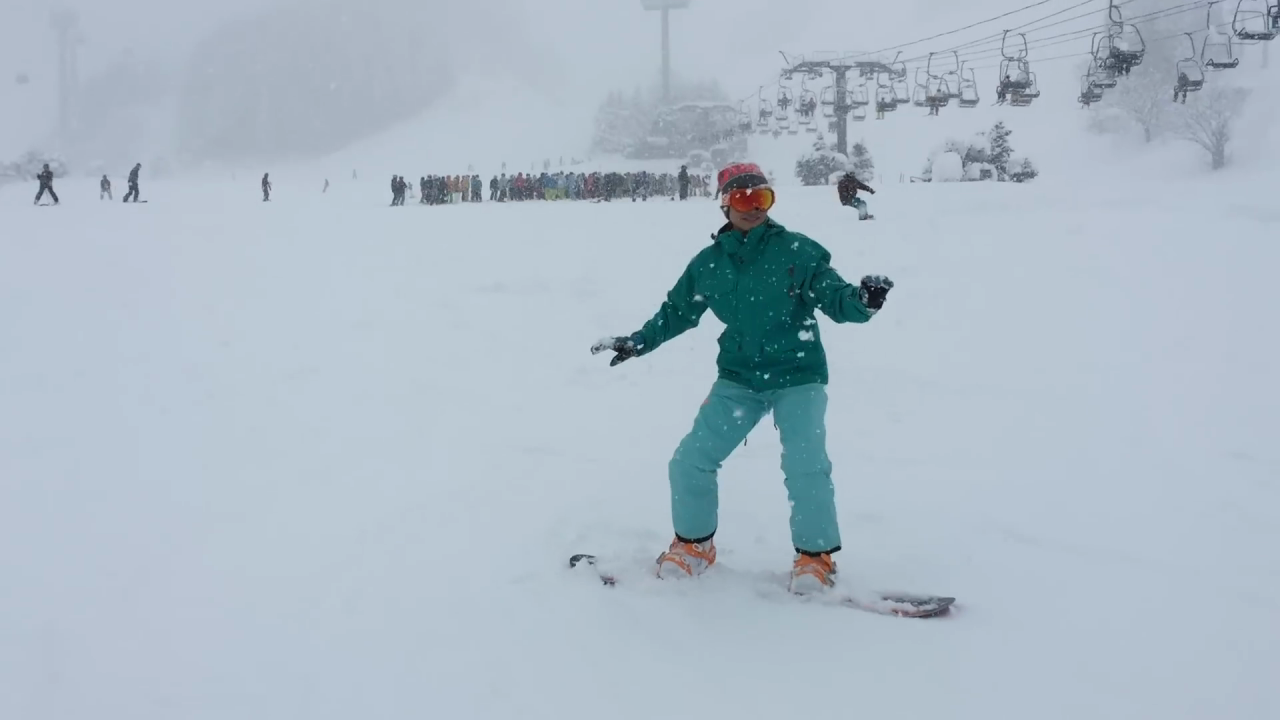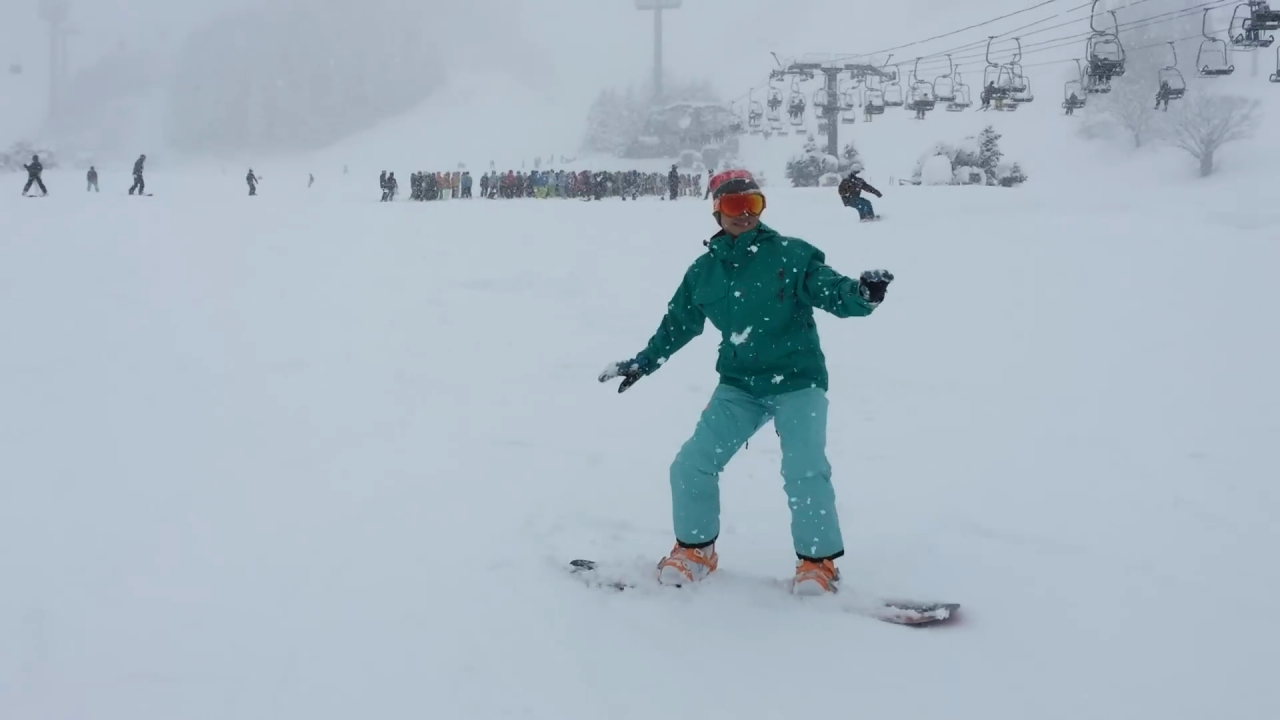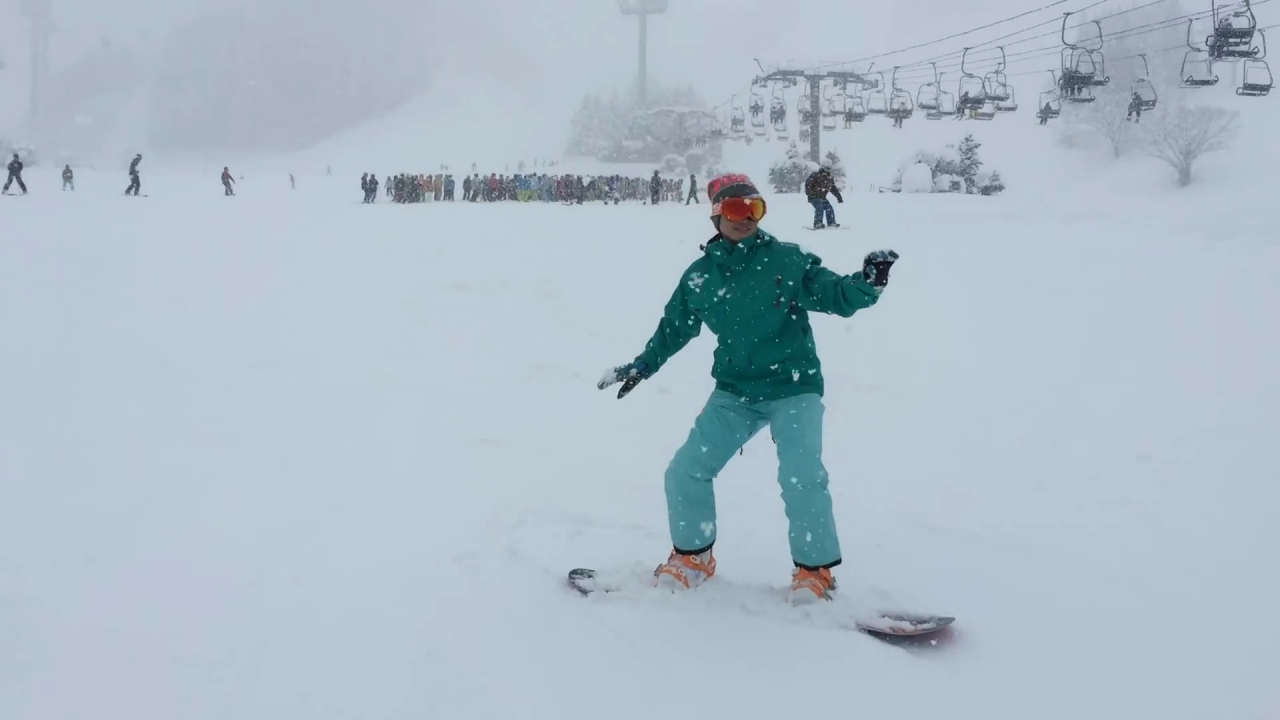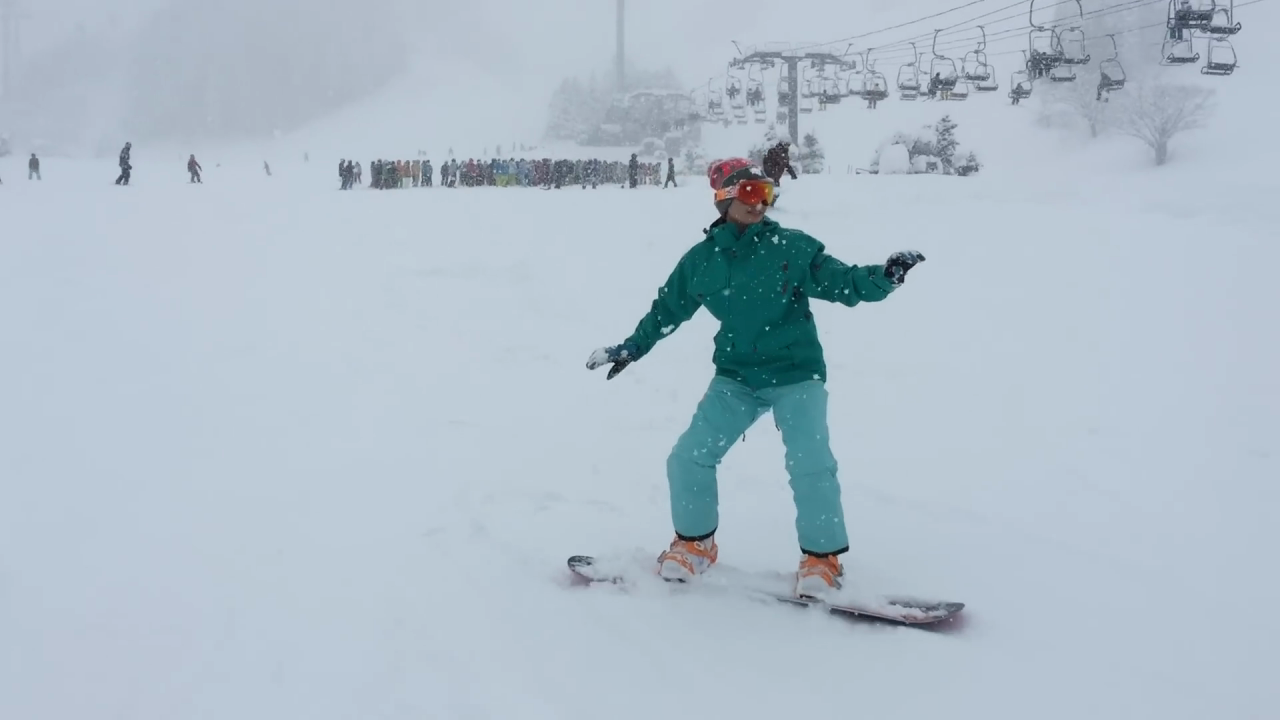
dt=0.4s
person 1, frame 1
left shoulder: (798, 251)
right shoulder: (708, 263)
left elbow: (834, 297)
right elbow: (677, 311)
left wrist: (863, 299)
right wrist: (639, 341)
left hip: (798, 376)
right hip: (738, 378)
left knee: (806, 466)
right knee: (691, 460)
left ankle: (815, 557)
right ankle: (694, 544)
person 1, frame 2
left shoulder: (792, 255)
right shoulder: (704, 270)
left elbow: (834, 293)
right elbow: (680, 322)
left wrist: (864, 293)
right wrist: (644, 361)
left hip: (798, 382)
right hip: (739, 385)
left knee: (804, 470)
right knee: (691, 466)
left ankle: (817, 562)
right ankle: (695, 549)
person 1, frame 3
left shoulder: (789, 261)
right shoulder: (700, 275)
left elbow: (836, 294)
right elbow: (675, 327)
left wrist: (869, 281)
right wrist: (642, 366)
left hip: (793, 387)
right hip: (734, 391)
left knee: (801, 477)
right knee: (686, 471)
left ankle: (813, 571)
right ankle: (692, 556)
person 1, frame 4
left shoulder: (793, 247)
right shoulder: (700, 259)
left elbow: (842, 283)
right elbow: (668, 308)
left wrist: (883, 277)
right wrist: (631, 348)
left hip: (796, 373)
right hip: (735, 377)
left knee: (810, 465)
right knee: (689, 457)
left ankle: (821, 558)
right ankle: (694, 544)
